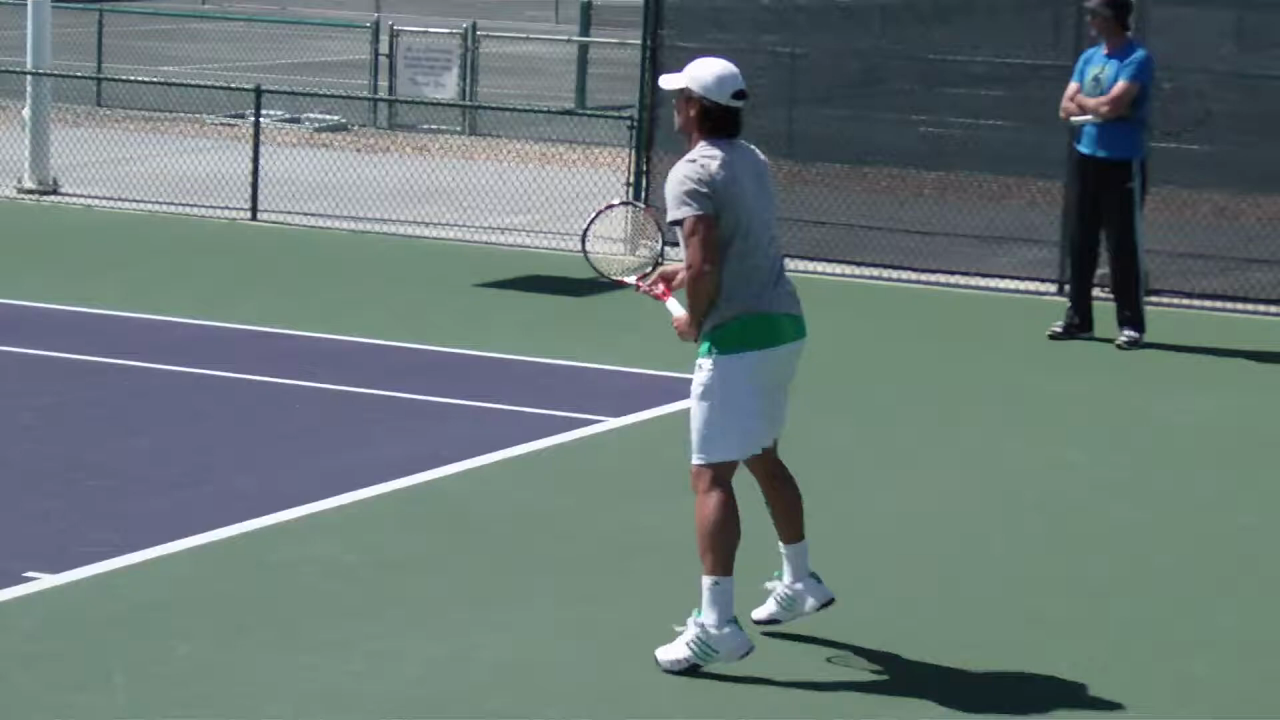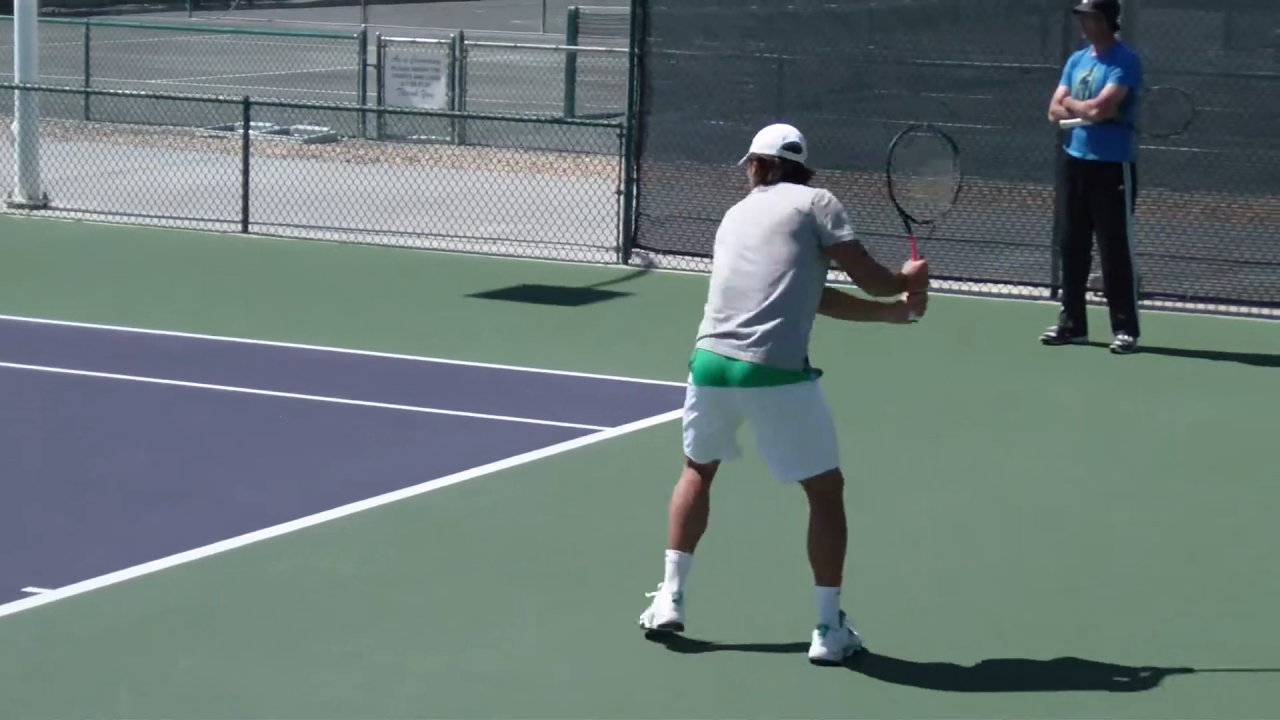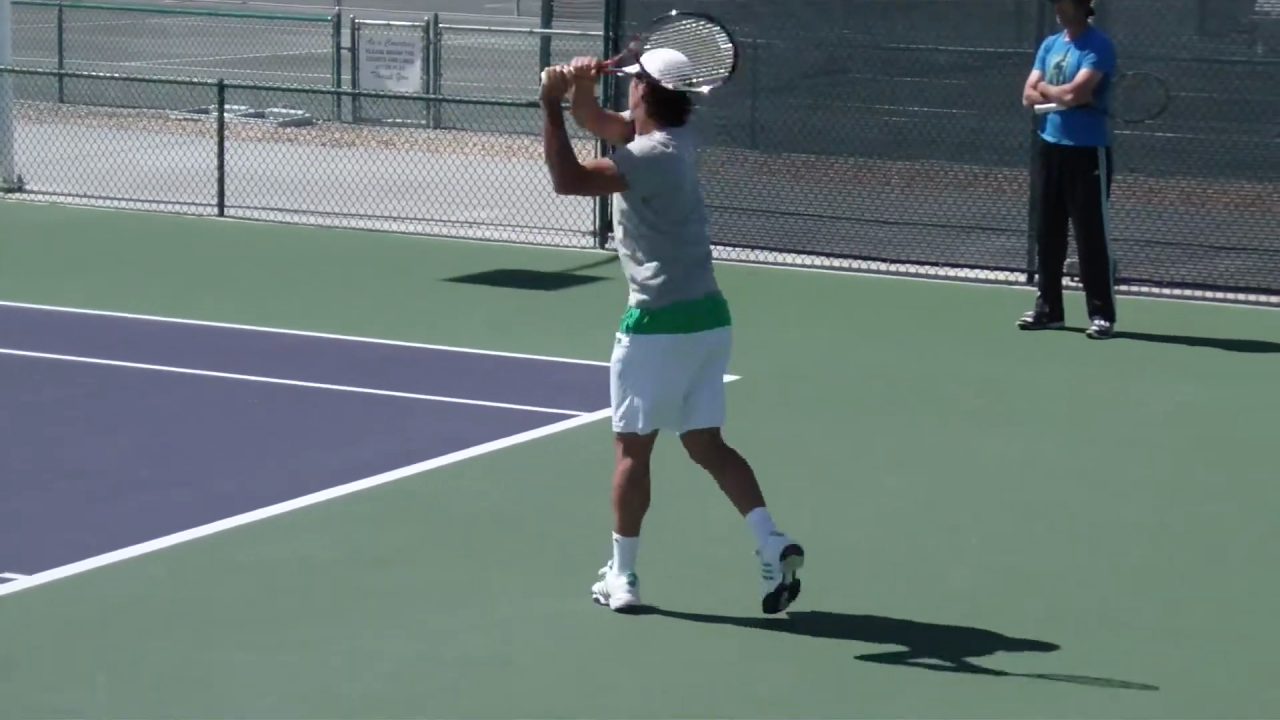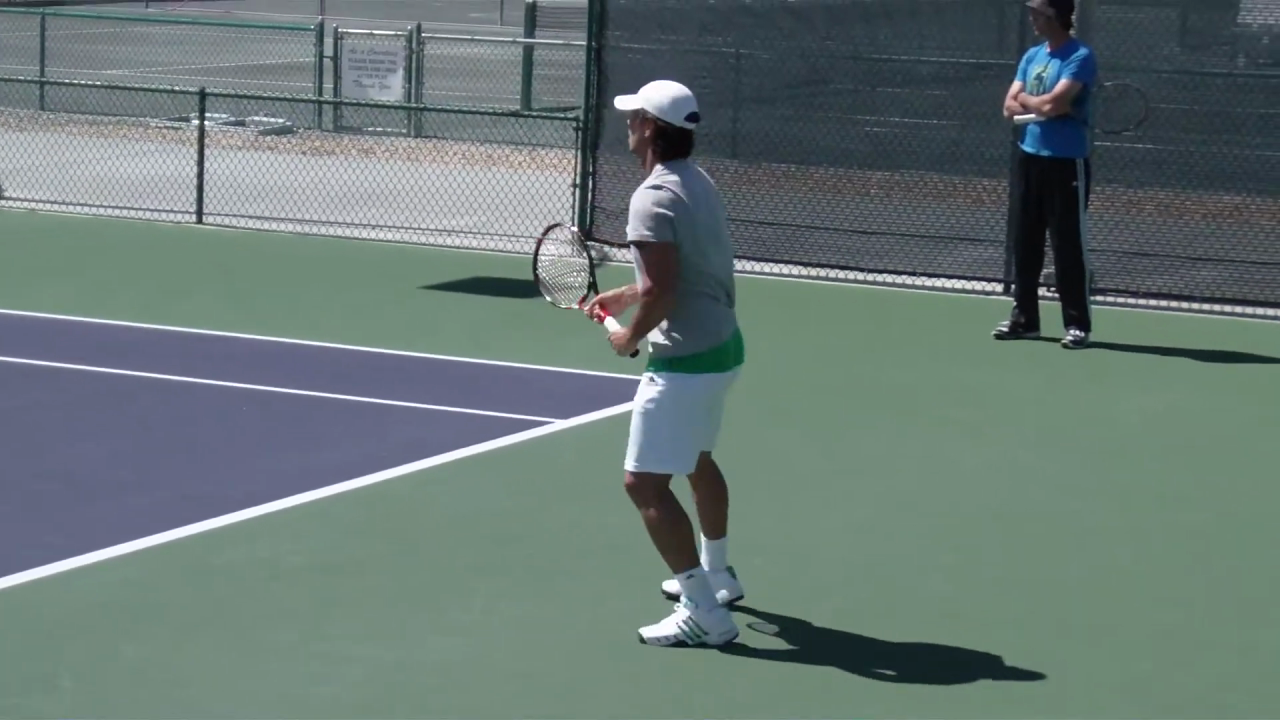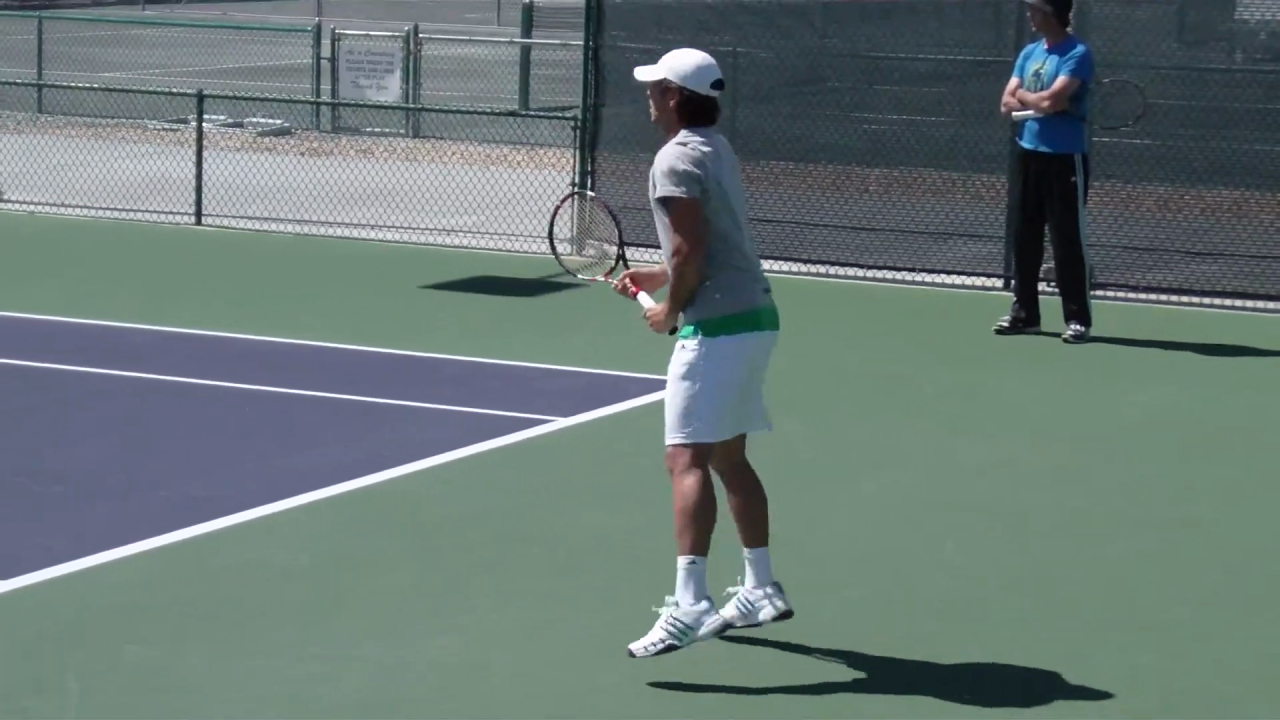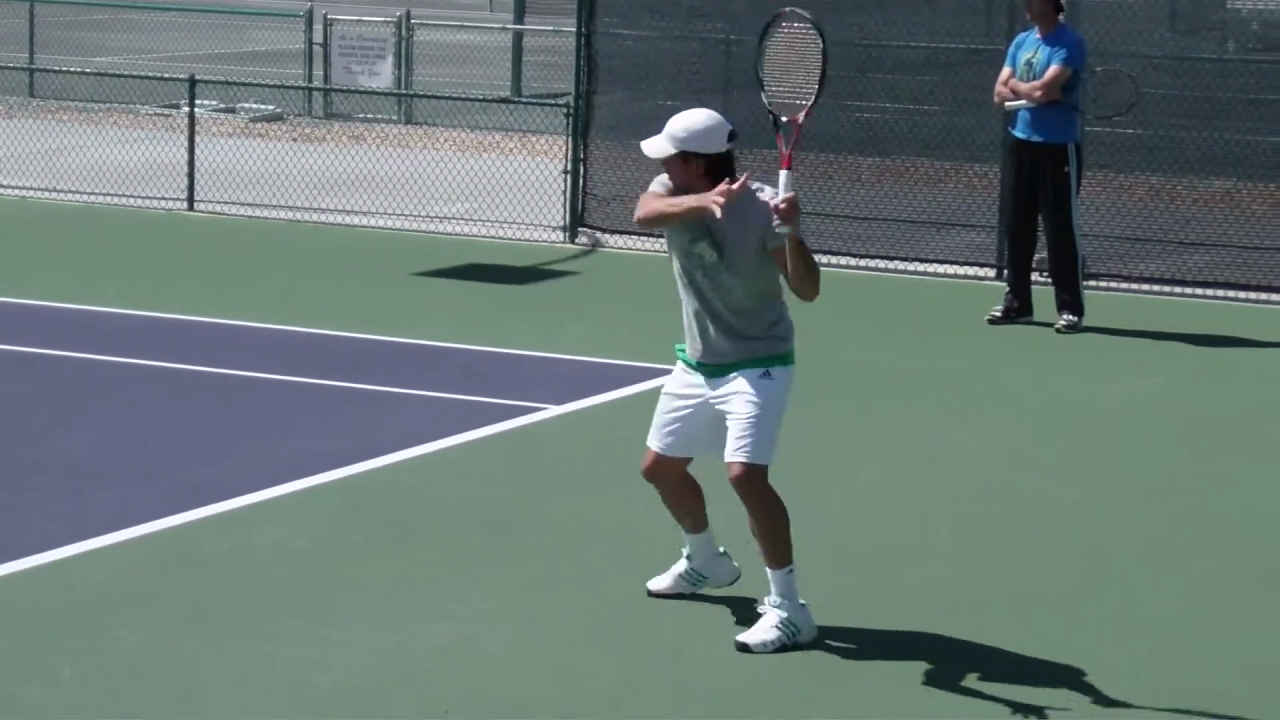
dt=0.7s
person 1, frame 1
left shoulder: (691, 174)
right shoulder: (753, 160)
left elbow: (704, 266)
left wrist: (692, 318)
right wrist: (681, 274)
left hip: (740, 336)
right hip: (784, 325)
left knee: (711, 478)
right knee: (762, 457)
left ankle: (715, 626)
right ankle: (799, 581)
person 1, frame 2
left shoulder: (733, 218)
right shoulder: (816, 203)
left elbow: (814, 297)
right elbow: (866, 275)
left wrist: (890, 310)
right wrist: (907, 281)
left hip: (711, 364)
right hip: (779, 375)
left knee: (697, 471)
right knee: (825, 494)
left ankle: (671, 597)
right ankle: (829, 628)
person 1, frame 3
left shoulder: (651, 153)
right shoulder: (665, 136)
left elbow: (567, 181)
right elbow: (593, 118)
left wrist: (550, 103)
right wrist: (579, 81)
left hip: (660, 320)
right hip: (708, 315)
left knee: (633, 447)
right knee: (708, 443)
left ankle: (621, 577)
right ankle: (770, 540)
person 1, frame 4
left shoulder: (653, 197)
right shoulder: (696, 183)
left elbow: (662, 291)
left wrist: (630, 336)
right wrist: (618, 298)
left hip: (685, 360)
right hip: (719, 348)
left knee: (644, 483)
right knee: (697, 462)
left ankle: (704, 610)
right ankle: (717, 575)
person 1, frame 5
left shoulder: (676, 157)
right shoulder: (714, 150)
left elbow: (686, 249)
left wrist: (668, 307)
right wrist: (652, 278)
left hip: (717, 327)
right hip: (753, 318)
left knee: (687, 460)
right knee: (727, 454)
left ankle: (689, 605)
right ankle: (761, 590)
person 1, frame 6
left shoulder: (766, 208)
right shoulder: (675, 190)
left elbow: (807, 289)
right elbow: (644, 213)
left wrist: (792, 235)
right wrist: (705, 201)
left hip: (758, 366)
right hip: (696, 362)
left knee: (746, 475)
right knee: (658, 468)
left ankle: (788, 609)
right ankle: (703, 561)
person 2, frame 1
left shoulder: (1138, 58)
right shoulder: (1088, 57)
left elbow: (1110, 105)
right elbow: (1066, 108)
left wrist: (1083, 100)
right wrist: (1100, 109)
left hip: (1122, 163)
right hip: (1086, 158)
left knee: (1124, 247)
right knee: (1080, 243)
left ankle: (1131, 324)
right ankle: (1078, 318)
person 2, frame 2
left shoulder: (1126, 61)
right shoulder: (1076, 59)
left elbow: (1099, 108)
right elbow: (1055, 111)
left wrist: (1071, 102)
right wrist: (1087, 111)
left hip: (1111, 166)
right hip: (1075, 161)
left knee: (1116, 251)
right knee: (1072, 247)
left ankle: (1125, 328)
right ankle: (1072, 322)
person 2, frame 3
left shoulder: (1099, 46)
right shoulder: (1049, 44)
left elbow: (1073, 93)
right elbow: (1029, 96)
left wrist: (1045, 87)
right wrist: (1062, 96)
left hip: (1087, 151)
right hip: (1049, 147)
left knee: (1092, 235)
right knee: (1047, 232)
left ankle: (1102, 313)
right ankle: (1048, 308)
person 2, frame 4
left shoulder: (1080, 57)
right shoulder: (1031, 56)
left elbow: (1052, 103)
right elbow: (1010, 107)
left wrist: (1026, 98)
right wrist: (1042, 107)
left hip: (1066, 163)
right hip: (1029, 158)
left knee: (1068, 246)
right knee: (1024, 242)
left ankle: (1078, 324)
right ankle: (1023, 317)
person 2, frame 5
left shoulder: (1077, 54)
right shoulder: (1028, 53)
left elbow: (1050, 100)
right elbow: (1007, 103)
left wrist: (1024, 96)
right wrist: (1040, 104)
left hip: (1064, 159)
right hip: (1028, 154)
left knee: (1068, 241)
right knee: (1023, 237)
left ankle: (1078, 318)
right ankle: (1024, 312)
person 2, frame 6
left shoulder: (1070, 43)
right shoulder: (1021, 41)
left elbow: (1043, 89)
right elbow: (1000, 93)
left wrist: (1016, 84)
right wrist: (1030, 92)
left hip: (1057, 148)
right hip: (1021, 143)
left knee: (1061, 230)
right knee: (1016, 226)
left ankle: (1070, 308)
right ankle: (1016, 301)
